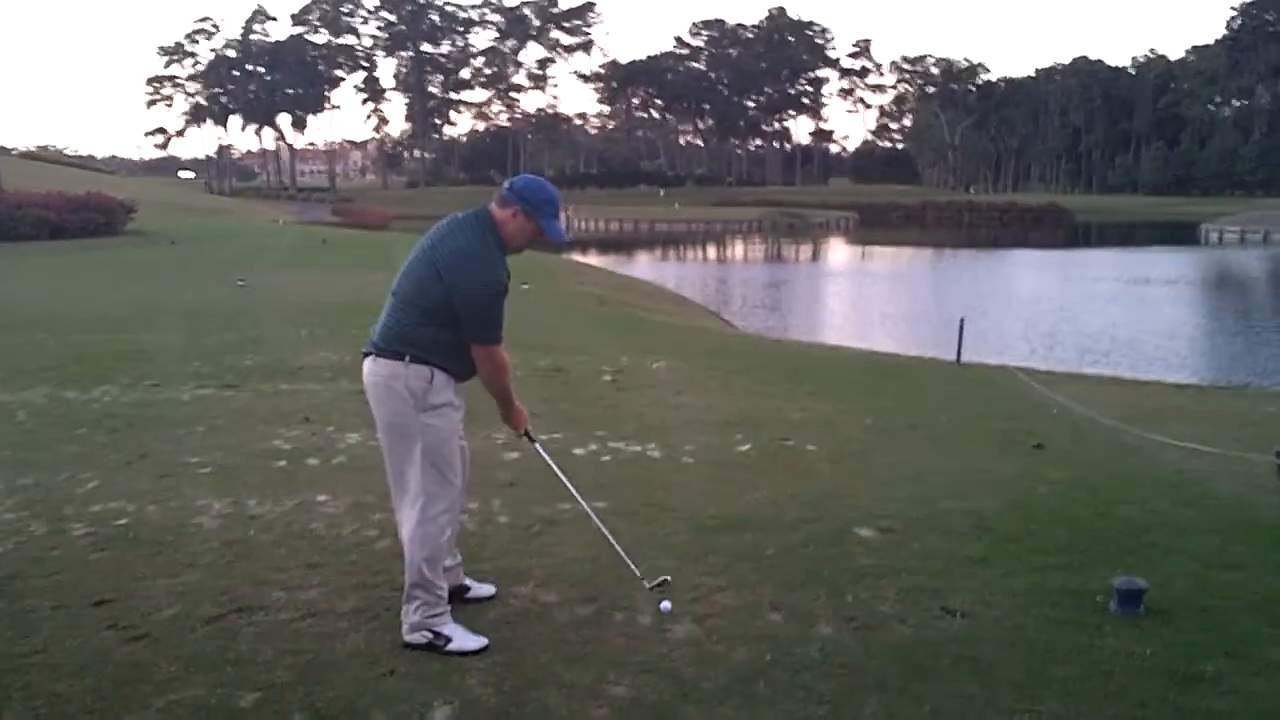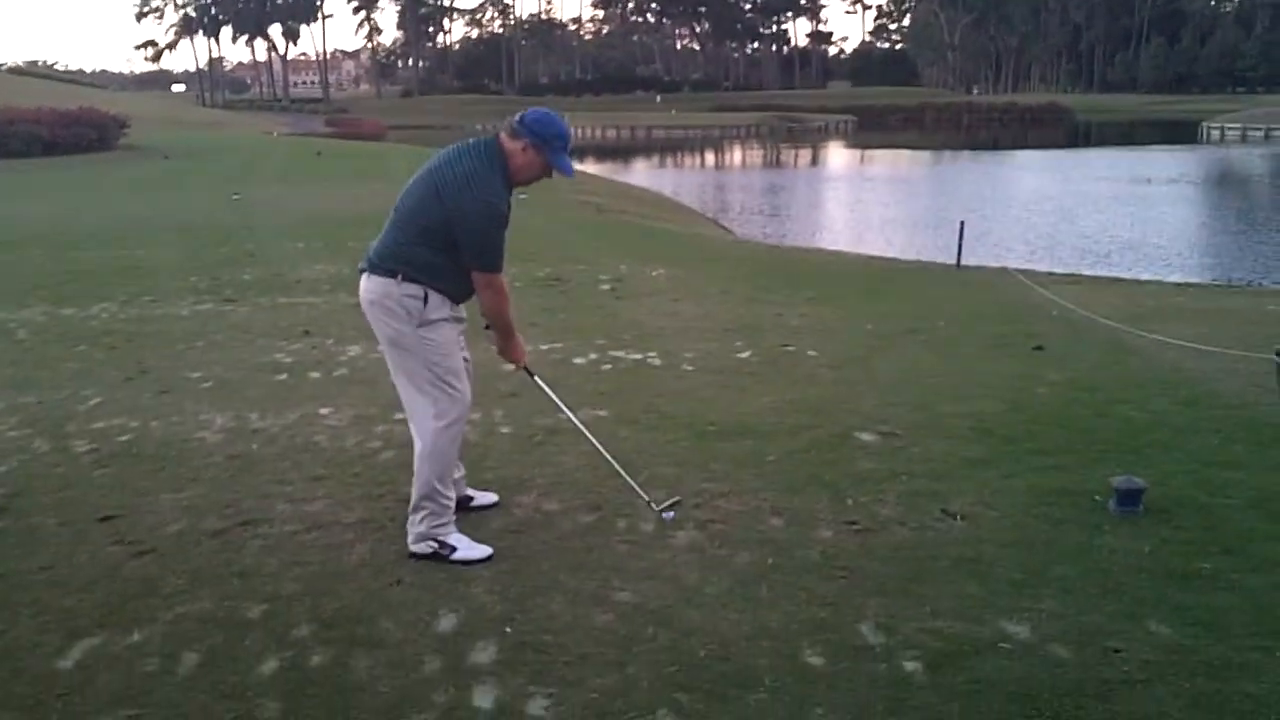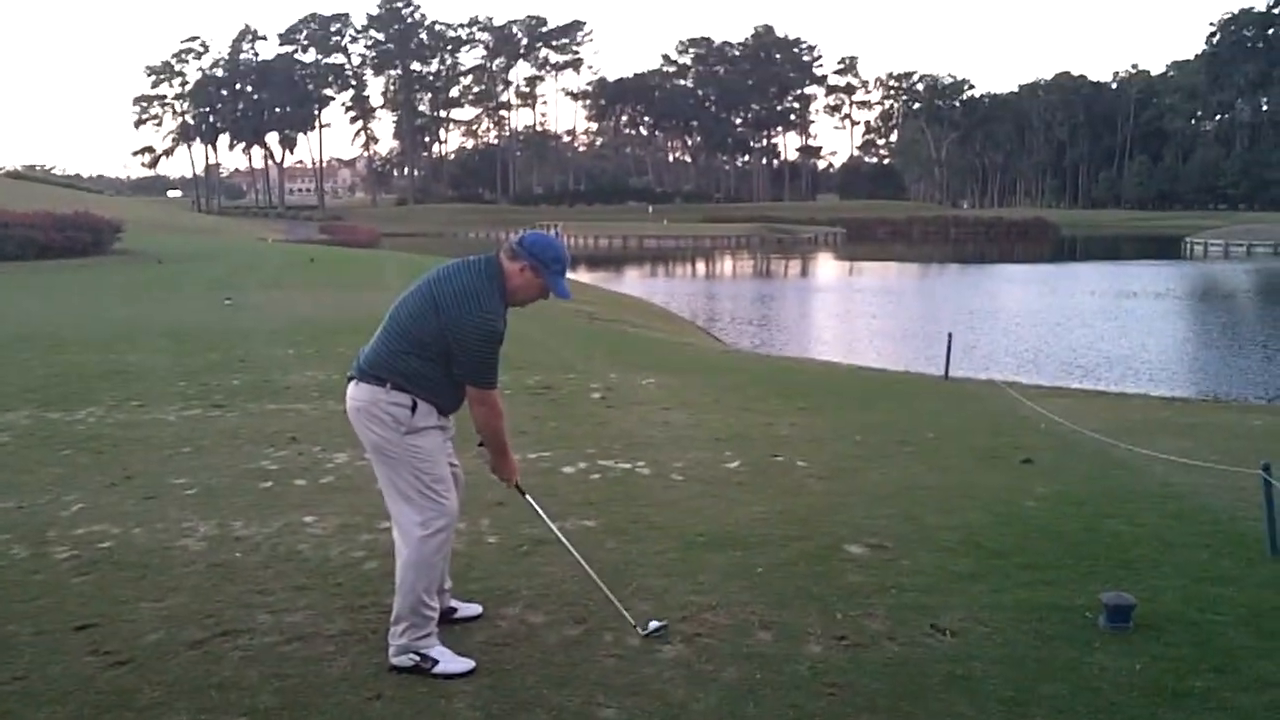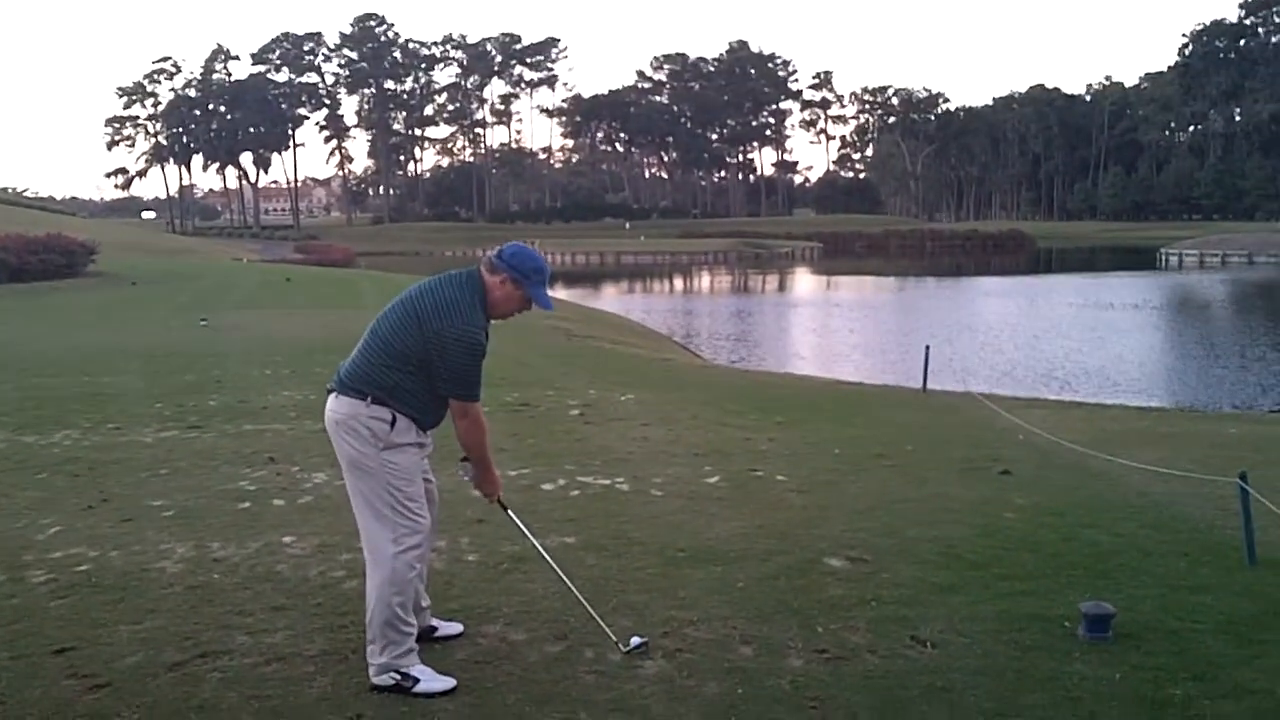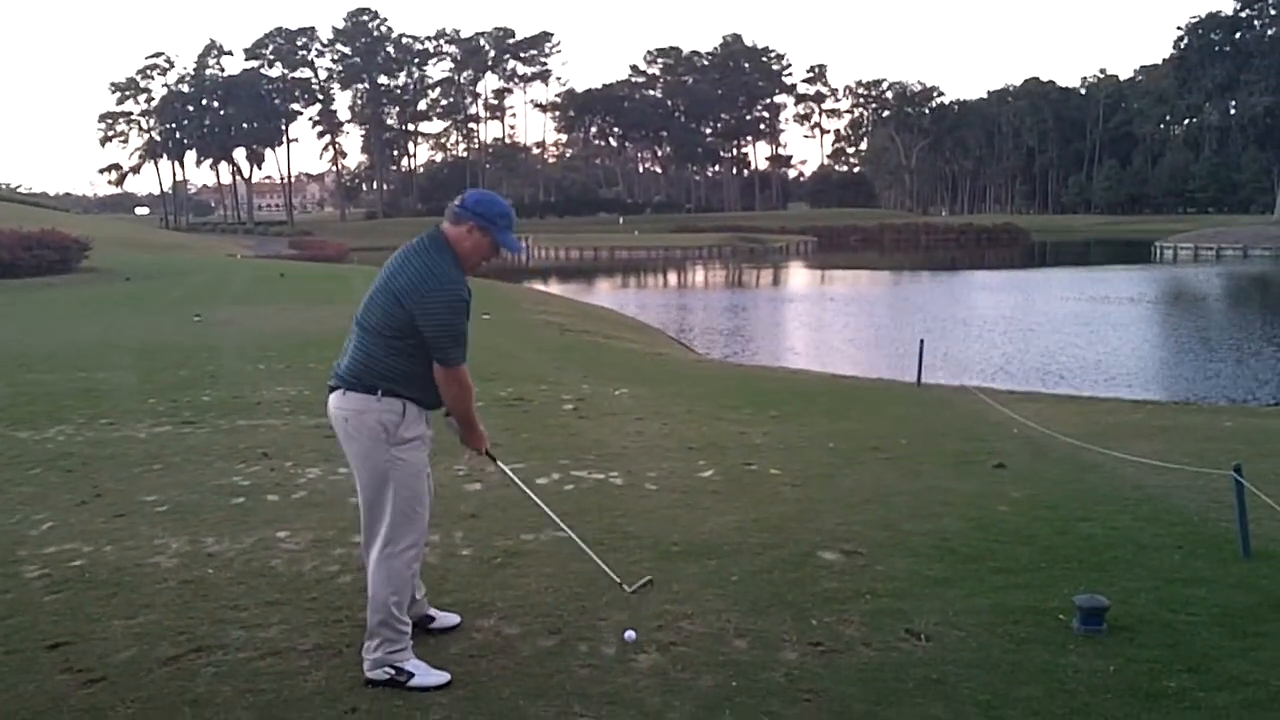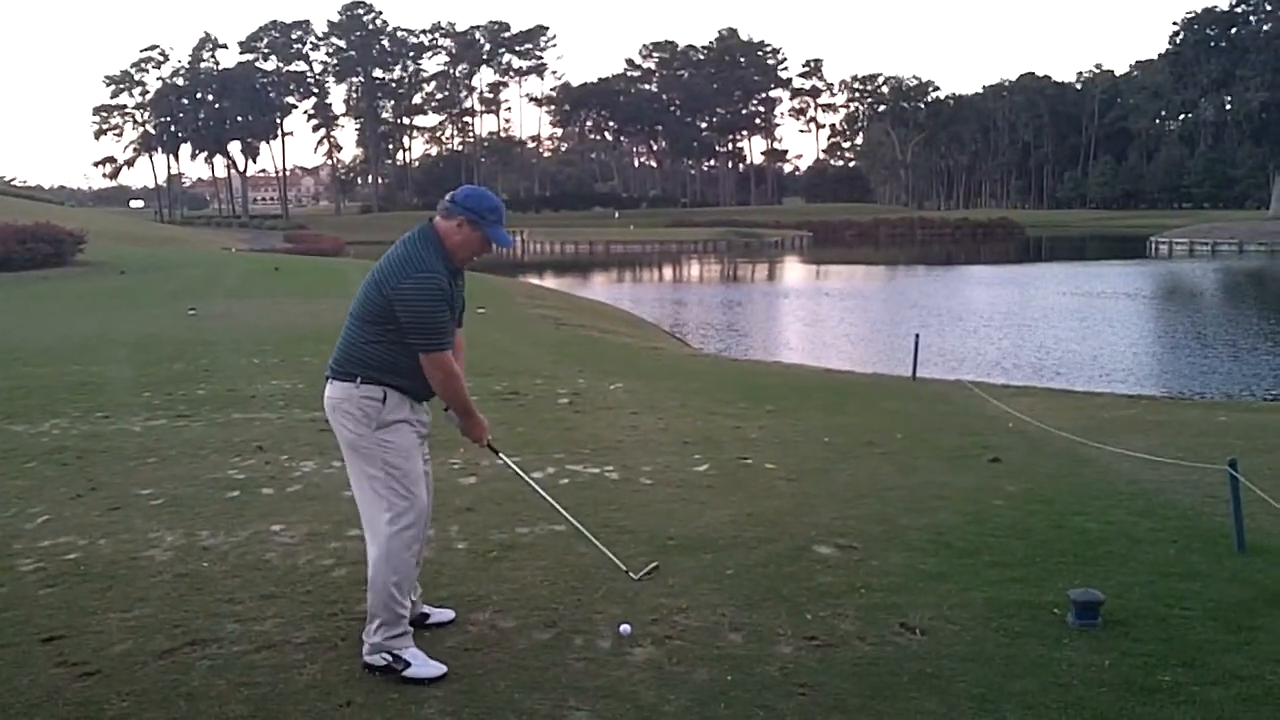
dt=0.5s
person 1, frame 1
left shoulder: (466, 229)
right shoulder: (479, 262)
right elbow: (488, 354)
left wrist: (504, 391)
right wrist: (509, 407)
left hip: (412, 368)
right hip: (412, 377)
left knee: (449, 478)
right knee: (432, 494)
left ankle: (446, 576)
right ankle: (425, 622)
person 1, frame 2
left shoulder: (476, 156)
right shoulder: (482, 191)
right elbow: (489, 283)
right wrist: (509, 338)
left hip: (415, 288)
right hip: (406, 295)
left knee: (451, 388)
right knee: (444, 406)
left ankle: (448, 488)
right ankle: (430, 532)
person 1, frame 3
left shoulder: (474, 273)
right shoulder: (480, 308)
right elbow: (483, 400)
right wrist: (502, 457)
left hip: (400, 396)
right hip: (392, 404)
left knee: (445, 489)
right knee: (431, 515)
left ankle: (435, 600)
right ankle: (412, 644)
person 1, frame 4
left shoulder: (456, 289)
right shoulder: (461, 322)
right elbow: (466, 414)
left wrist: (476, 461)
right wrist: (486, 472)
left hip: (381, 413)
right hip: (372, 419)
left knee: (419, 515)
right knee: (400, 535)
left ankle: (415, 619)
right ankle: (392, 663)
person 1, frame 5
left shoulder: (423, 254)
right shoulder: (443, 283)
right elbow: (450, 374)
left wrist: (461, 419)
right wrist: (471, 428)
left hip: (363, 399)
right hip: (382, 411)
left knee: (403, 520)
right knee: (398, 530)
left ankle: (410, 609)
right ankle: (386, 658)
person 1, frame 6
left shoulder: (439, 258)
right shoulder: (421, 273)
left elbow: (452, 333)
right elbow: (436, 363)
left wrist: (460, 400)
right wrist: (470, 416)
left hip: (393, 396)
right hip: (368, 399)
left knee: (414, 505)
right knee: (398, 514)
left ankle: (404, 605)
right ankle: (385, 644)
